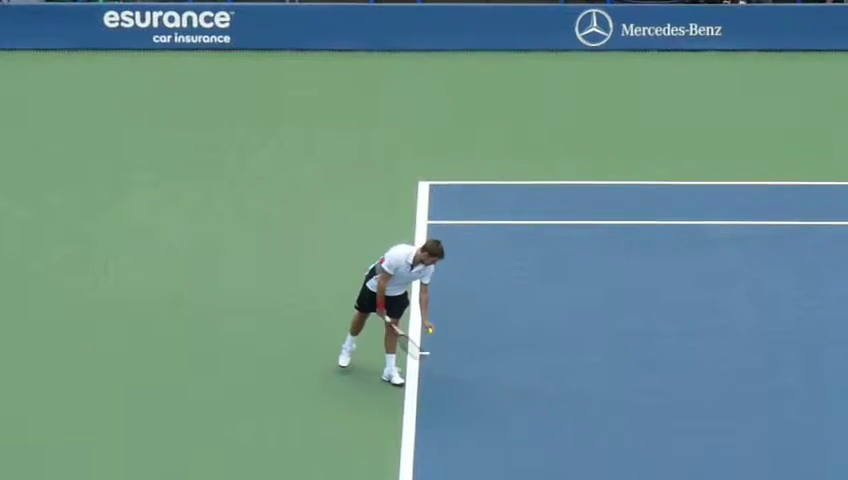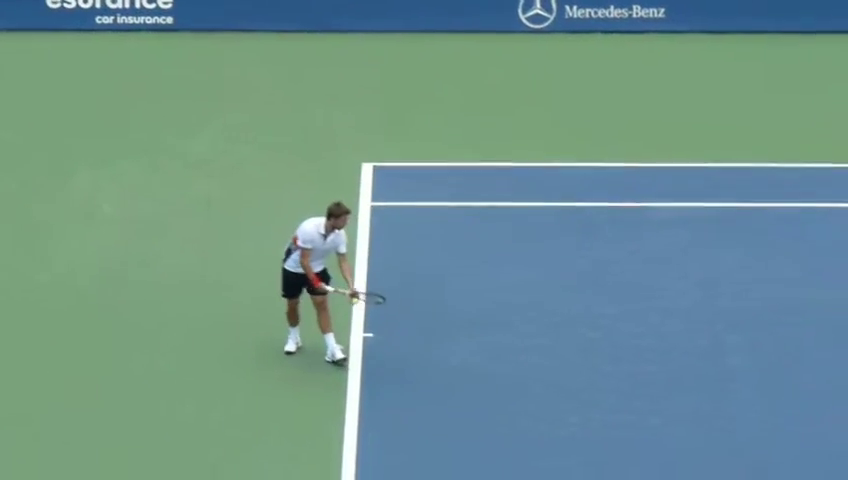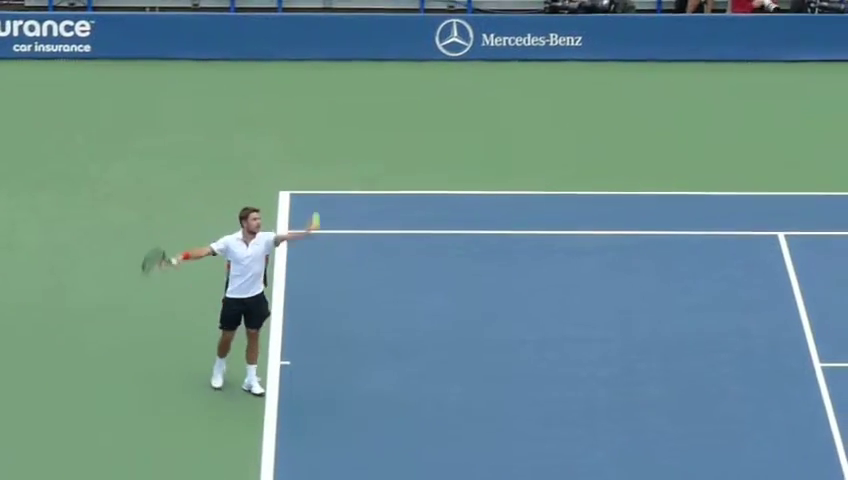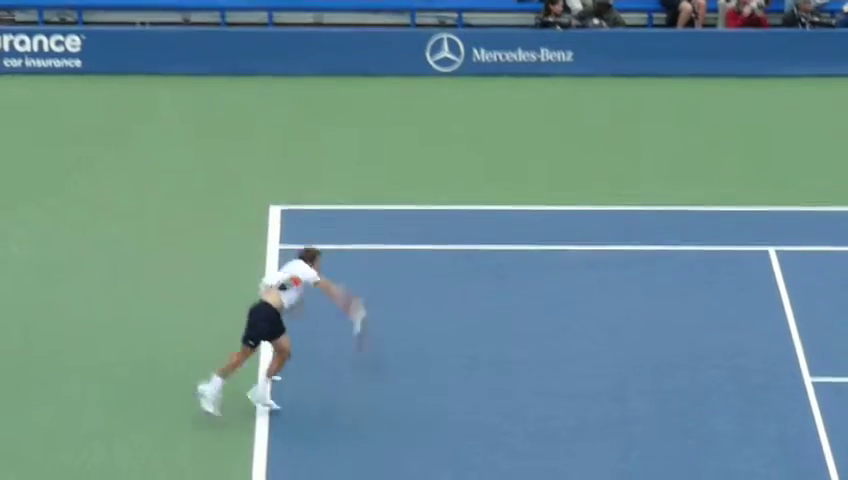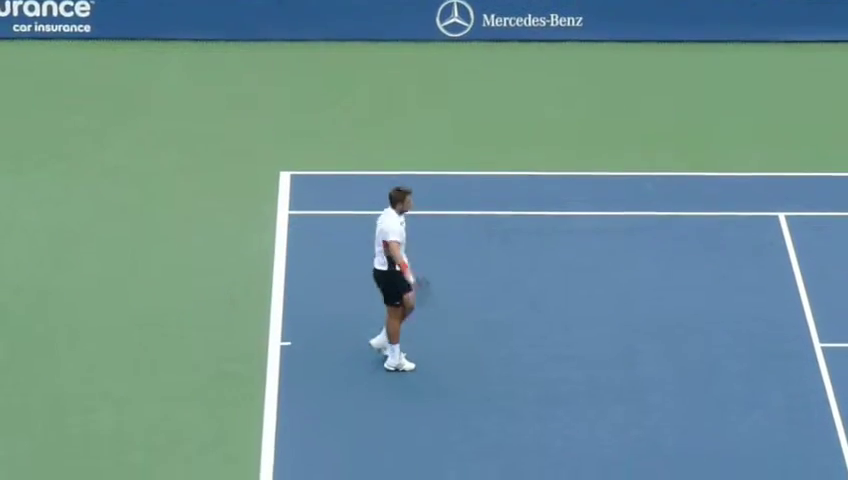
dt=1s
person 1, frame 1
left shoulder: (428, 267)
right shoulder: (398, 255)
left elbow: (424, 292)
right elbow: (382, 282)
left wrist: (425, 319)
right wrist: (380, 306)
left hip: (397, 294)
right hip: (374, 287)
left knee: (392, 326)
right knee: (362, 316)
left ankle: (390, 370)
right ankle: (348, 348)
person 1, frame 2
left shoulder: (340, 235)
right shoulder: (308, 229)
left elbow: (343, 261)
right elbow: (304, 261)
left wrist: (351, 285)
right wrist: (315, 282)
left hip: (317, 270)
right hip: (294, 268)
left knee: (322, 305)
right knee: (292, 304)
left ankle: (332, 349)
right ankle: (293, 338)
person 1, frame 3
left shoulder: (265, 239)
right shoulder: (229, 241)
left elbow: (283, 237)
right elbow: (205, 251)
left wrist: (305, 233)
right wrist: (182, 257)
left hip: (256, 297)
right hip: (233, 297)
left knee: (253, 336)
right knee: (227, 337)
left ankle: (251, 379)
right ankle: (219, 369)
person 1, frame 4
left shoulder: (294, 269)
right shoulder: (304, 270)
left elbow: (265, 283)
right elbow: (326, 287)
right wrist: (347, 304)
left hip: (271, 313)
right hip: (264, 312)
left knee: (285, 350)
right knee: (244, 354)
left ankle: (261, 392)
right ankle: (211, 389)
person 1, frame 5
left shoulder: (388, 215)
right shoulder: (392, 223)
right elbow: (394, 249)
right wrist: (406, 270)
left hip: (387, 269)
right hip: (388, 272)
left knee: (409, 305)
right knee: (395, 313)
left ankle: (381, 341)
right ankle: (394, 360)
